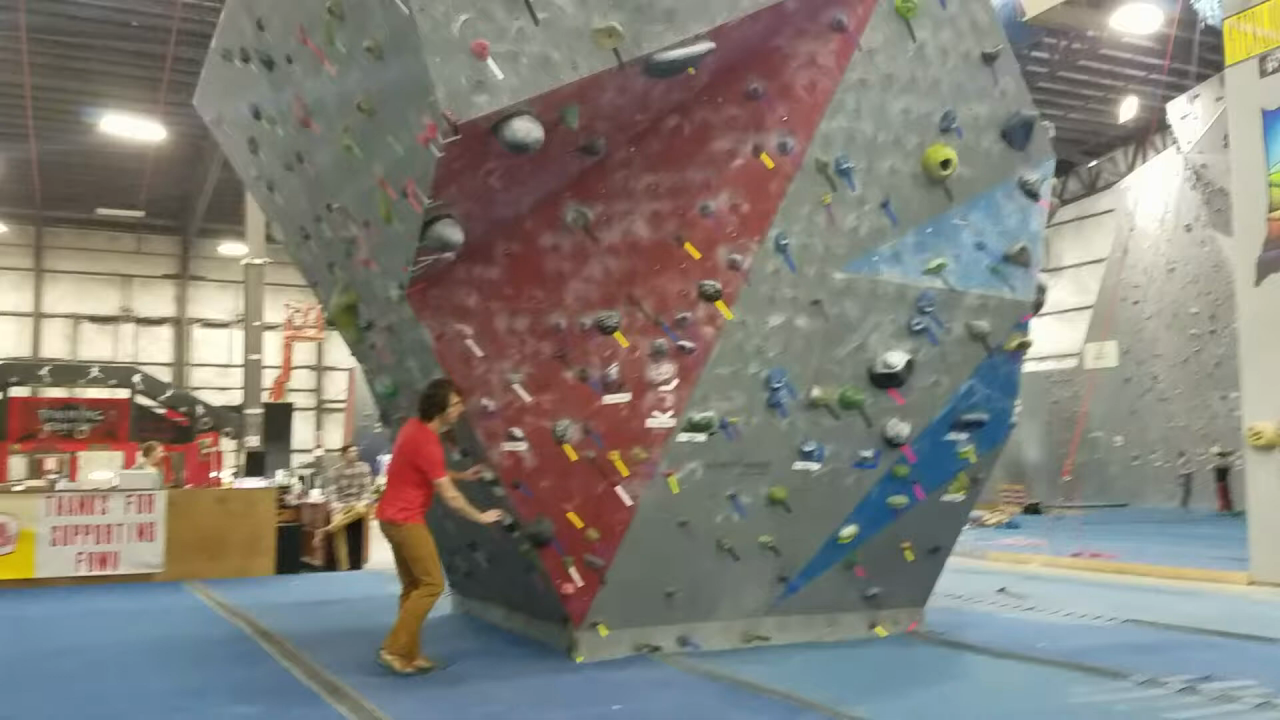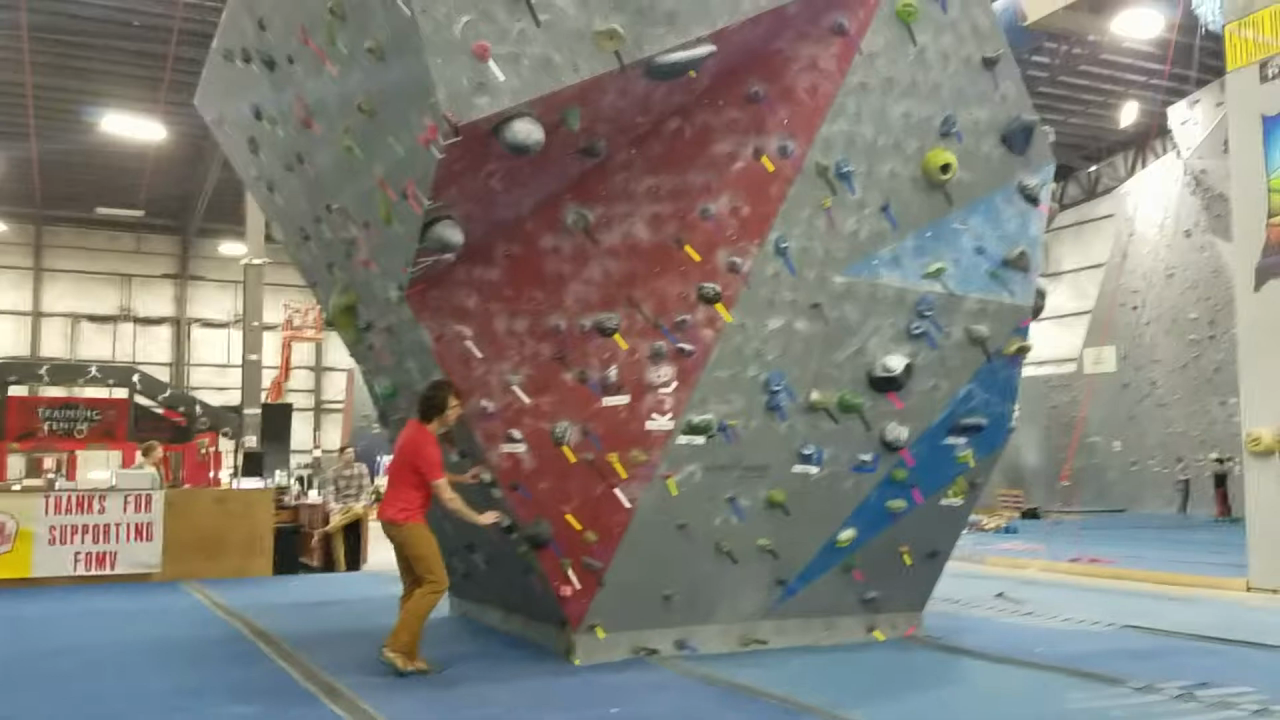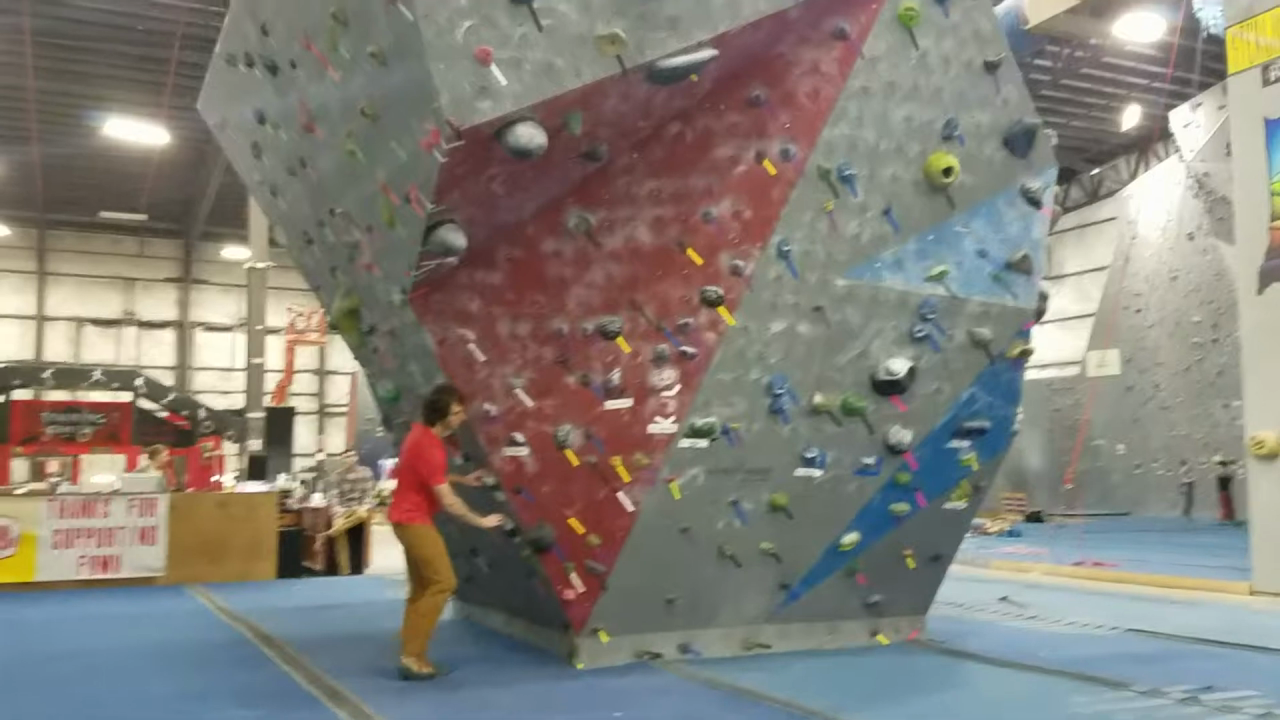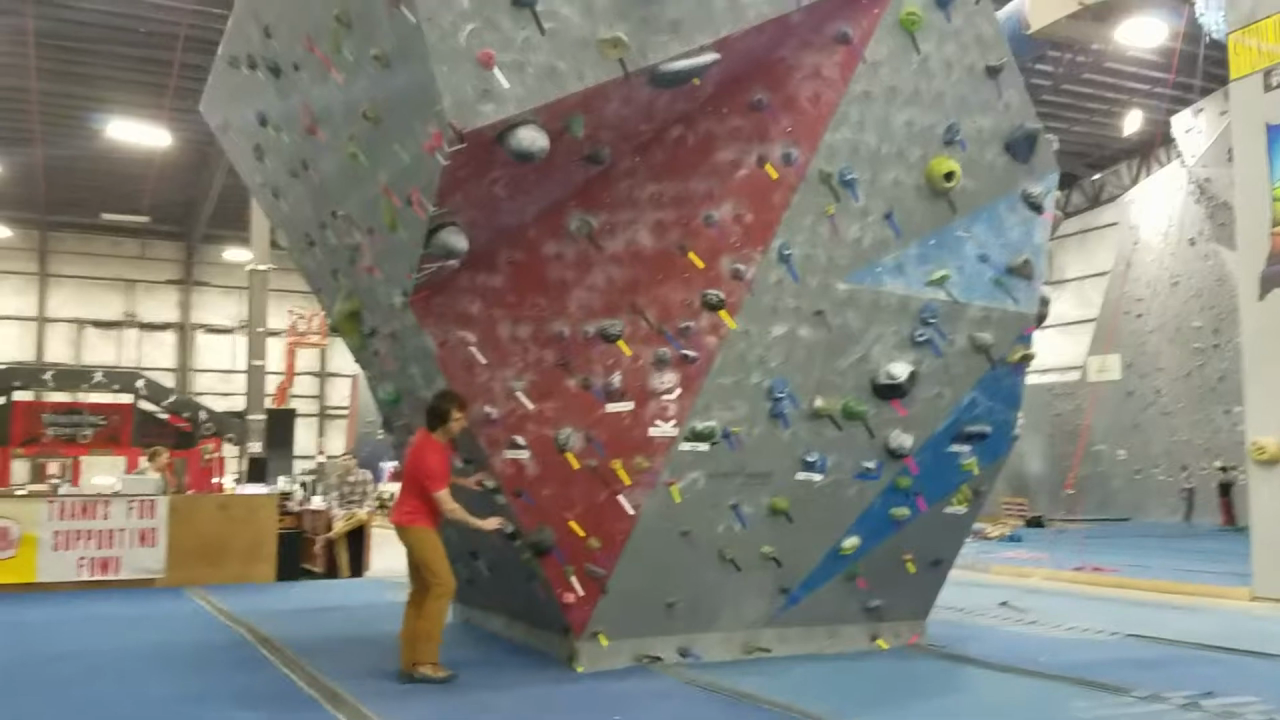
dt=0.1s
person 1, frame 1
left shoulder: (414, 428)
right shoulder: (427, 443)
right elbow: (450, 497)
left wrist: (461, 475)
right wrist: (481, 517)
left hip: (392, 516)
right hip: (406, 520)
left knee: (413, 585)
right knee: (432, 584)
left ankle: (408, 655)
right ankle: (393, 649)
person 1, frame 2
left shoulder: (415, 429)
right shoulder: (425, 444)
right elbow: (447, 498)
left wrist: (460, 478)
right wrist: (479, 518)
left hip: (394, 517)
right hip: (407, 520)
left knee: (415, 586)
right knee: (436, 582)
left ankle: (407, 656)
right ankle: (395, 647)
person 1, frame 3
left shoulder: (423, 433)
right shoulder: (428, 447)
right elbow: (449, 502)
left wrist: (462, 479)
right wrist: (482, 521)
left hip: (409, 518)
right hip: (414, 521)
left knee: (421, 588)
right knee: (444, 582)
left ankle: (413, 660)
right ankle: (412, 655)
person 1, frame 4
left shoulder: (432, 440)
right shoulder: (429, 453)
right elbow: (448, 508)
left wrist: (463, 481)
right wrist: (482, 524)
left hip: (415, 521)
right hip: (416, 524)
left knee: (422, 591)
right knee: (444, 585)
left ankle: (411, 664)
right ankle: (426, 661)
